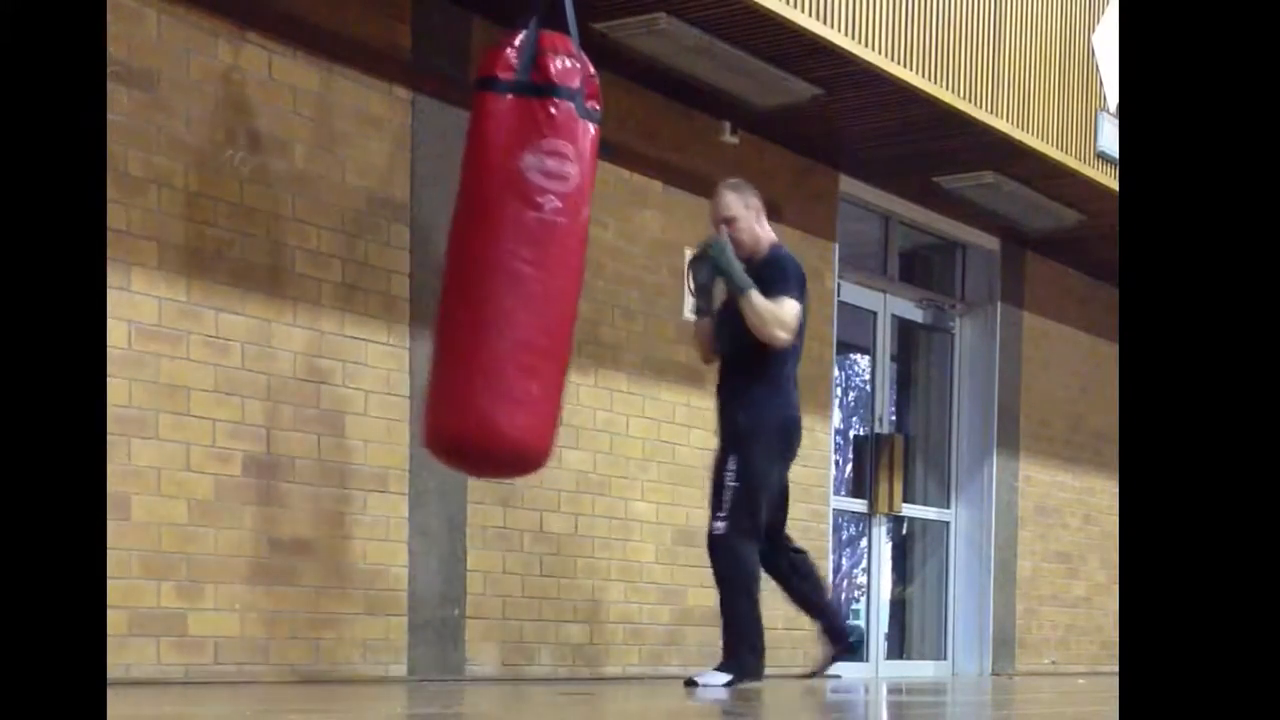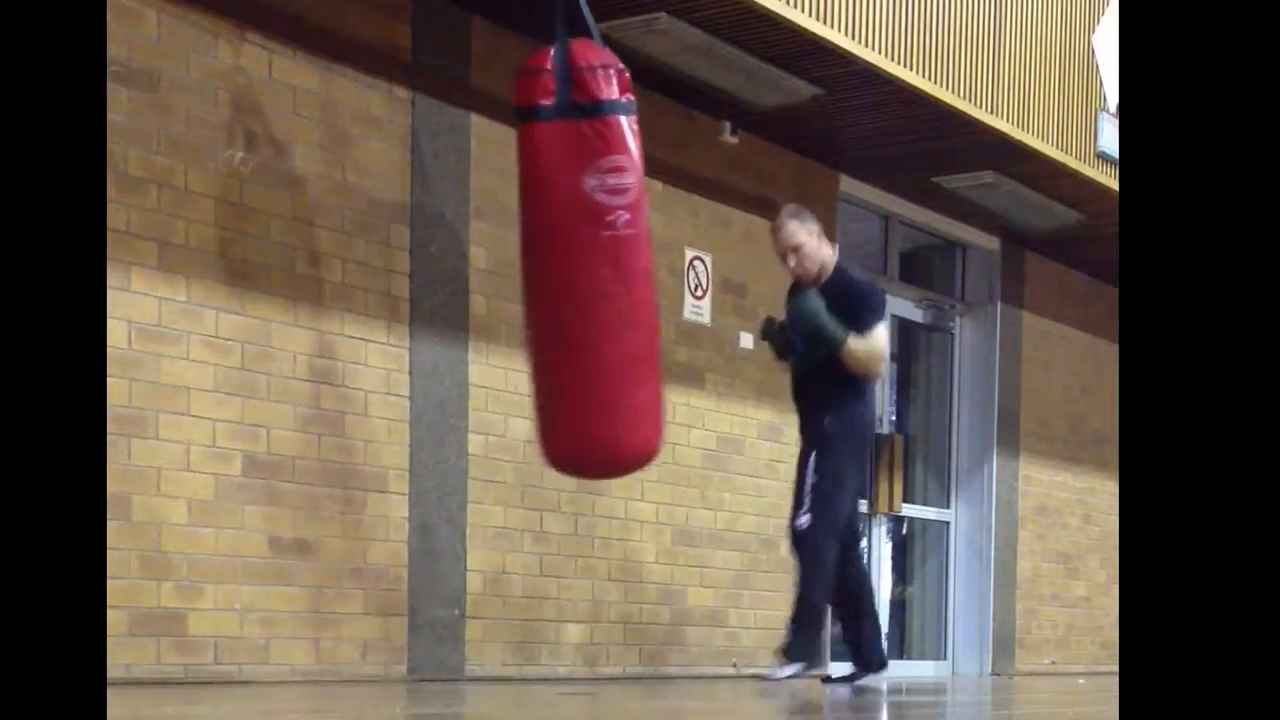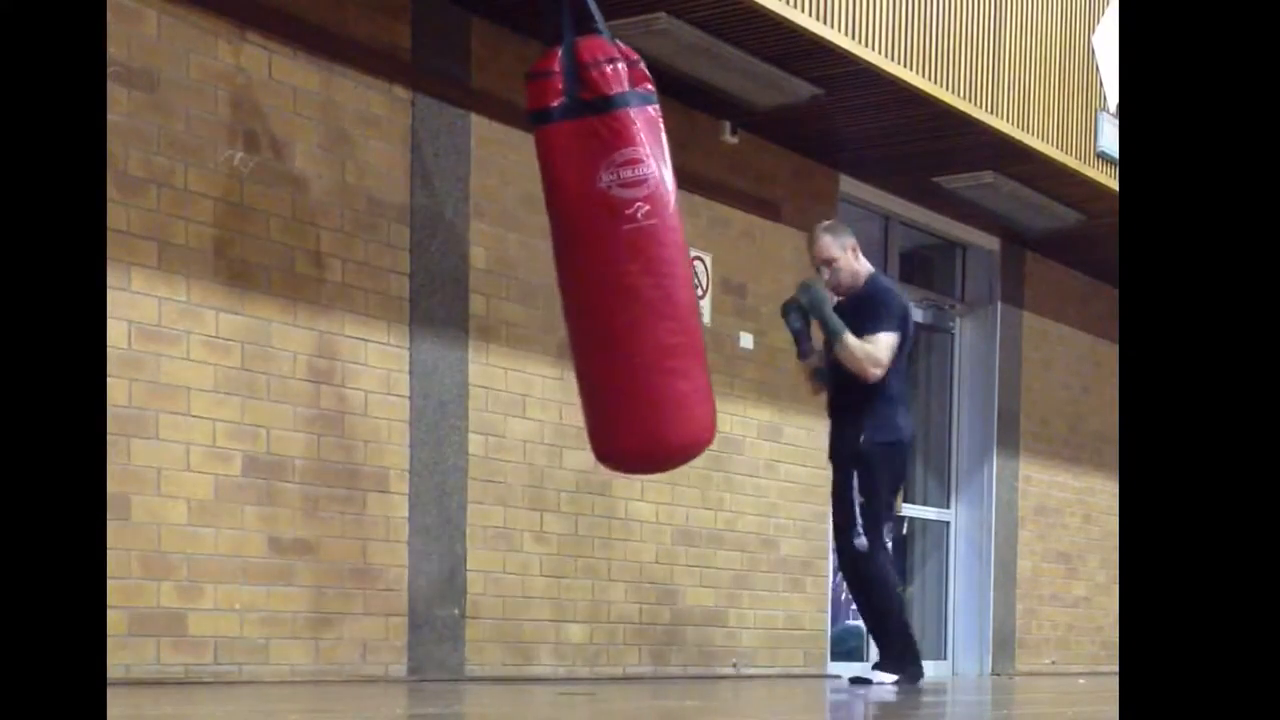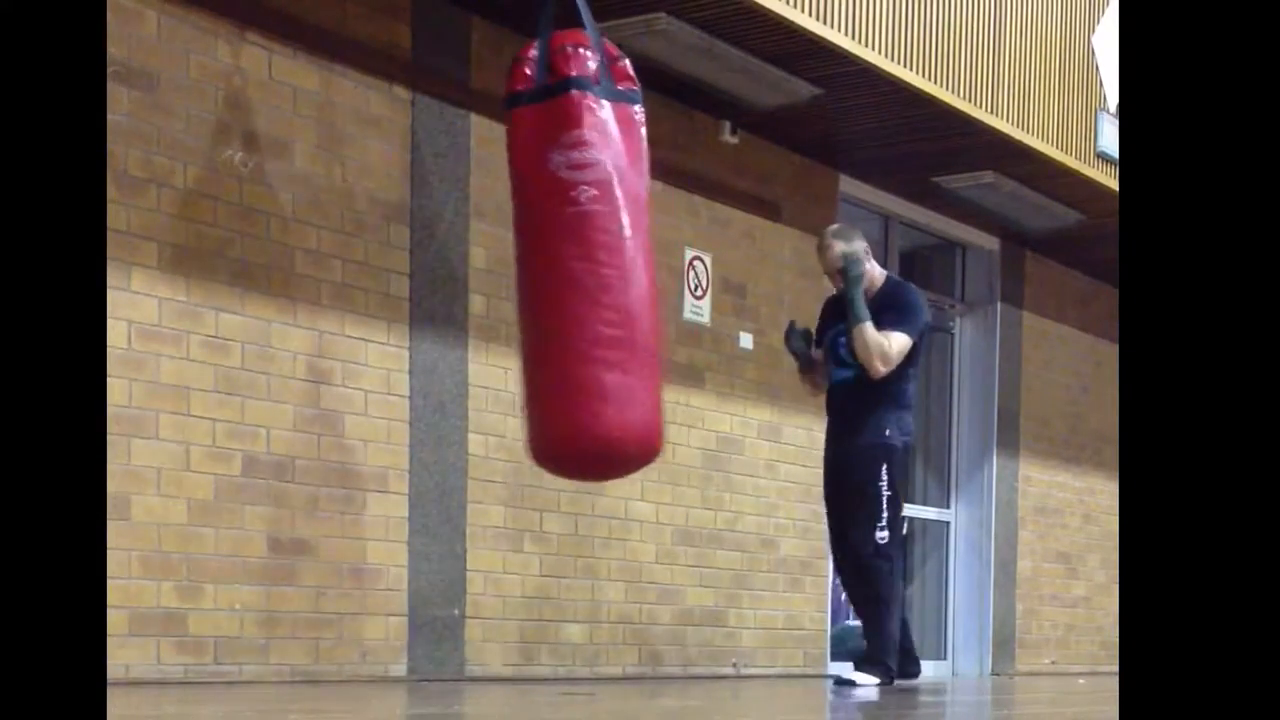
dt=0.4s
person 1, frame 1
left shoulder: (781, 269)
right shoulder: (744, 274)
left elbow: (779, 332)
right elbow: (709, 352)
left wrist: (736, 278)
right wrist: (704, 297)
left hip: (761, 421)
right hip: (750, 419)
left knee: (730, 536)
right knee: (769, 540)
left ankle: (740, 660)
right ankle: (838, 638)
person 1, frame 2
left shoulder: (857, 289)
right shoulder: (798, 294)
left elbow: (877, 362)
left wrist: (827, 328)
right wrist: (780, 342)
left hip: (842, 425)
right hip: (819, 425)
left knee: (812, 528)
right knee: (839, 539)
left ankle: (803, 644)
right ankle: (866, 653)
person 1, frame 3
left shoulder: (881, 297)
right shoulder: (845, 307)
left elbow: (872, 366)
right elbow: (822, 381)
left wrist: (827, 316)
right wrist: (802, 336)
left hip: (874, 437)
right hip: (859, 439)
left knee: (861, 548)
right knee: (865, 550)
left ankle: (899, 658)
right ankle: (899, 658)
person 1, frame 4
left shoulder: (904, 299)
right shoulder: (834, 309)
left elbow: (878, 364)
right elbow: (817, 382)
left wrist: (857, 297)
right wrist: (801, 355)
left hip: (881, 436)
right hip: (841, 437)
left knee: (875, 547)
right knee: (847, 551)
left ankle: (879, 661)
right ankle: (901, 657)
